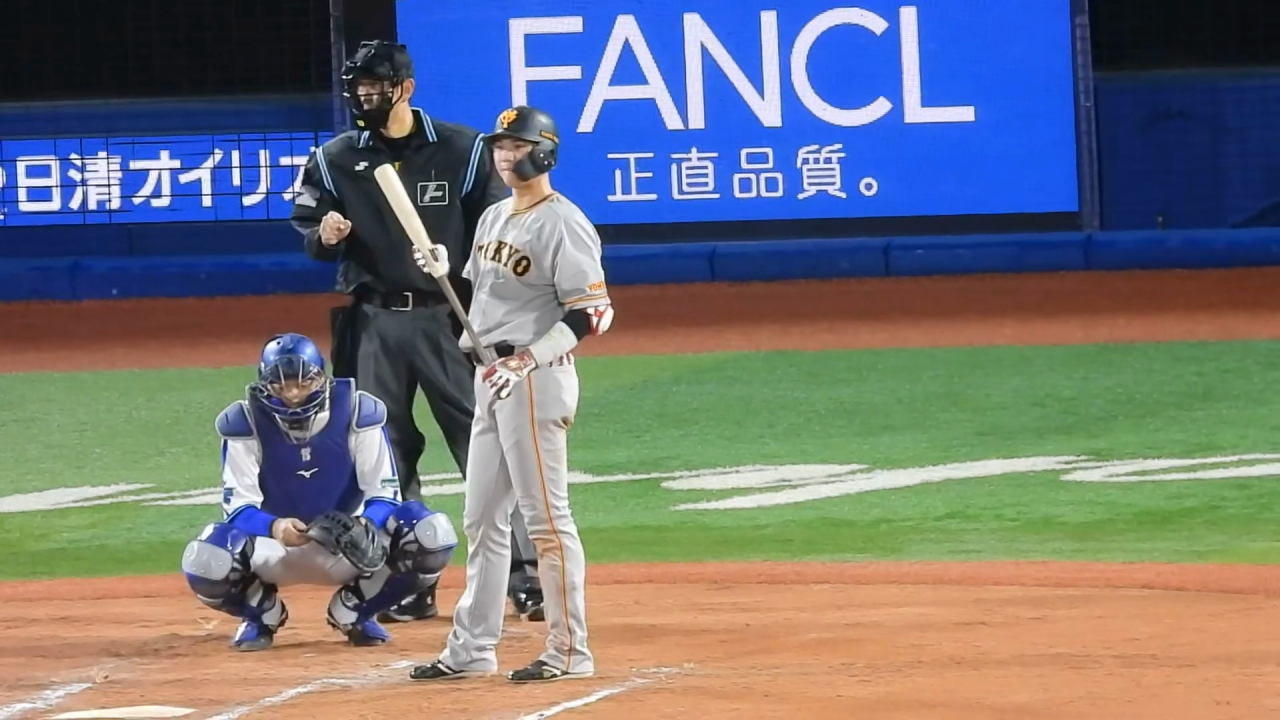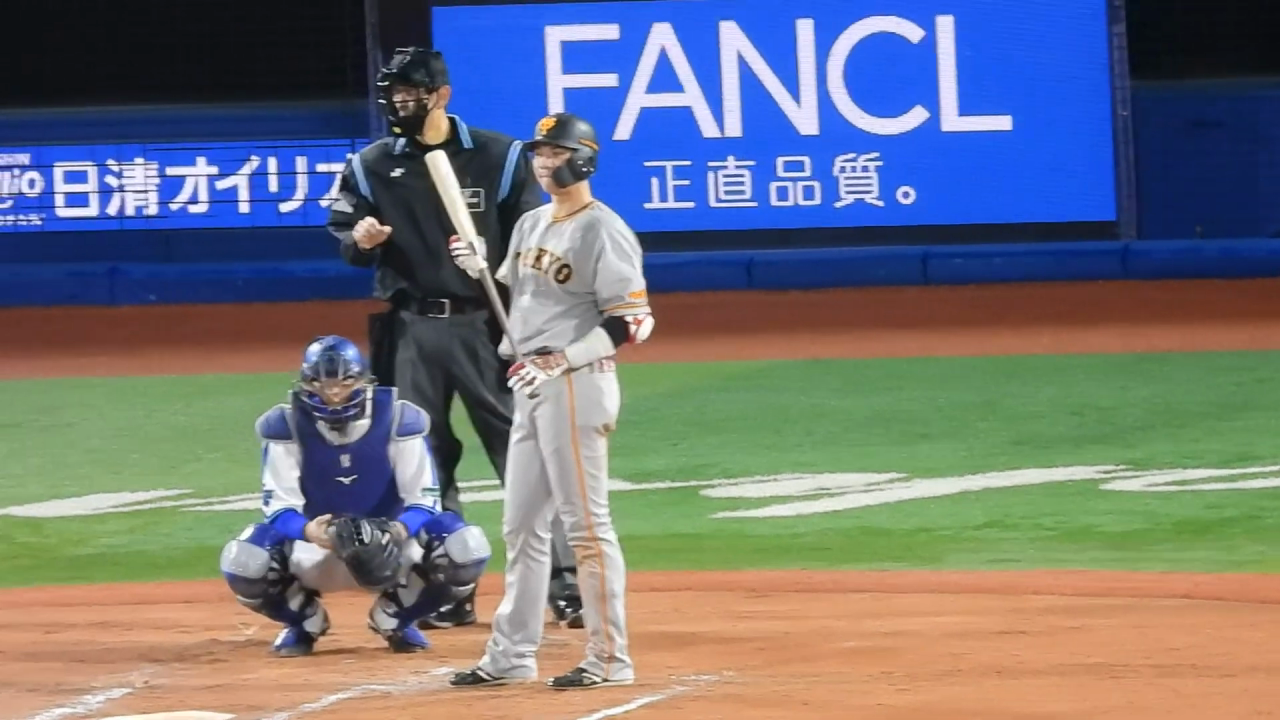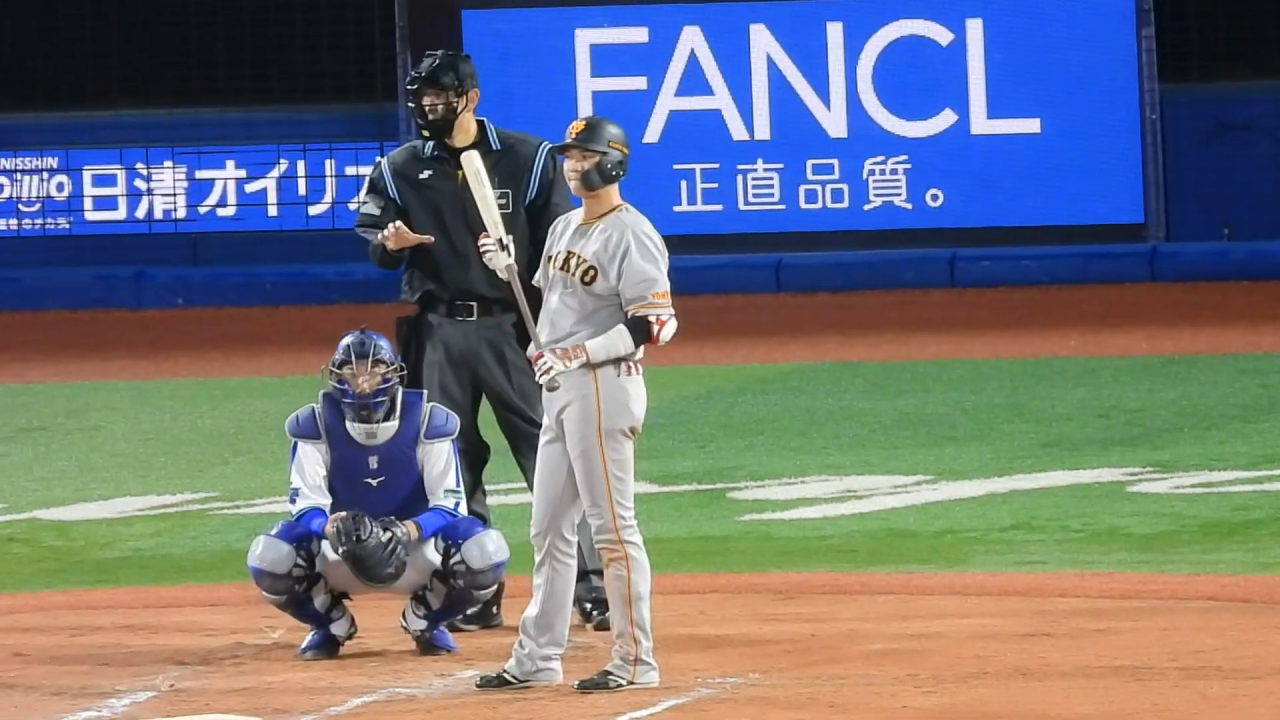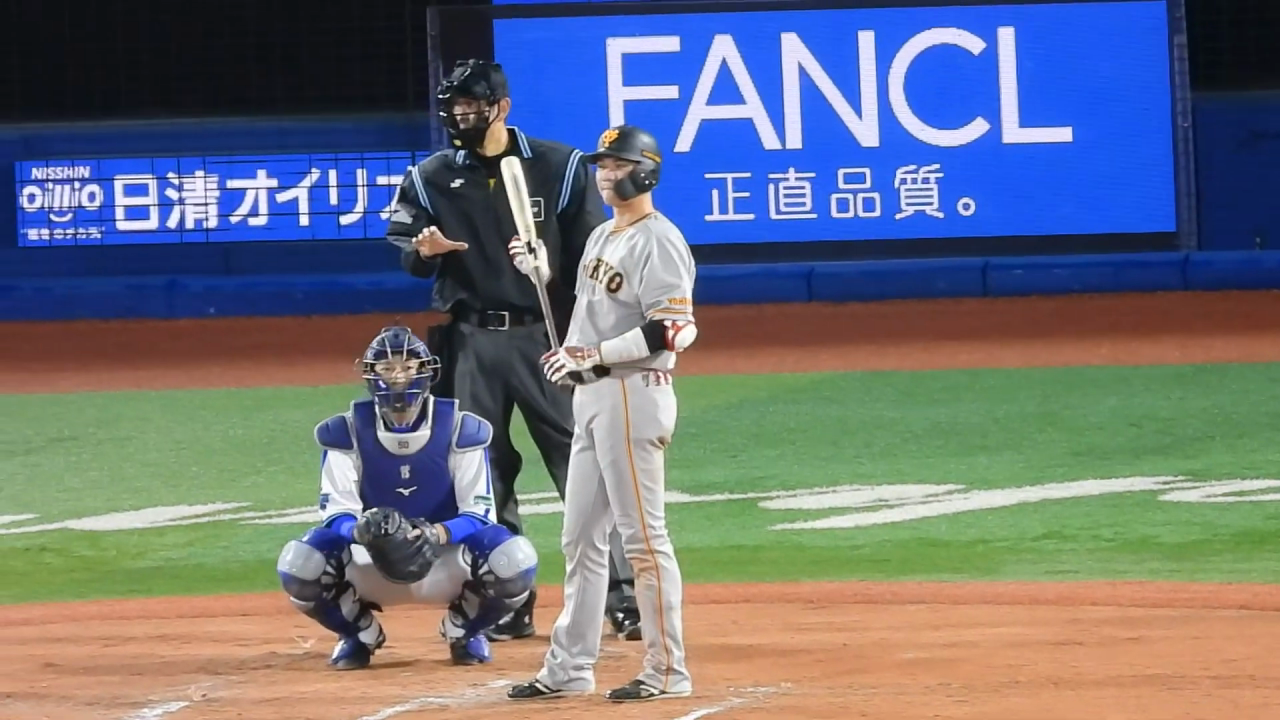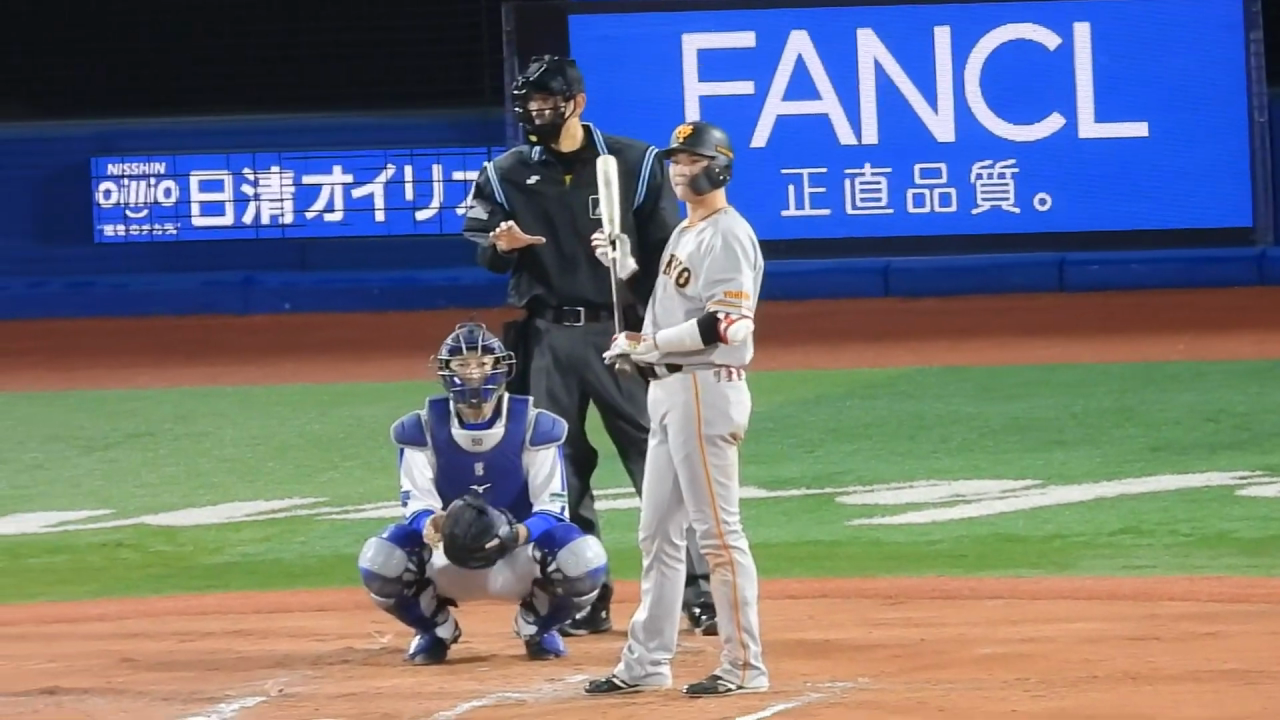
dt=0.3s
person 1, frame 1
left shoulder: (464, 149)
right shoulder: (334, 158)
right elbow: (307, 233)
right wrist: (325, 236)
left hip: (448, 318)
right hip: (374, 322)
right knee: (385, 456)
left ankle: (524, 579)
right ankle: (409, 586)
person 1, frame 2
left shoulder: (499, 156)
right shoulder: (370, 166)
right elbow: (342, 240)
right wrist: (360, 241)
left hip: (483, 326)
right hip: (411, 329)
person 1, frame 3
left shoulder: (528, 158)
right shoulder: (398, 168)
right elbow: (372, 242)
right wrist: (389, 243)
left hip: (513, 327)
right hip: (438, 331)
right knee: (450, 465)
person 1, frame 4
left shoulder: (559, 166)
right shoulder: (430, 177)
left elbow: (589, 257)
right elbow: (404, 251)
right wrist: (423, 251)
left hip: (544, 336)
right hip: (470, 341)
right knee: (484, 475)
person 1, frame 5
left shoulder: (635, 162)
right shoulder: (505, 173)
left elbow: (664, 253)
right elbow: (482, 250)
right wrist: (500, 246)
left hip: (620, 332)
right hip: (547, 336)
right knee: (559, 472)
person 2, frame 1
left shoulder: (563, 222)
right shoulder: (494, 216)
left elbow: (593, 312)
left wrist: (526, 360)
left hip: (536, 379)
right hip: (493, 378)
left knee: (546, 516)
right knee: (482, 517)
left ankle: (570, 652)
right ankle: (472, 647)
person 2, frame 2
left shoulder: (603, 230)
right shoulder: (531, 223)
left elbow: (632, 321)
right elbow: (510, 296)
left wrist: (560, 361)
right wrist: (478, 268)
left hip: (575, 385)
right hip: (531, 386)
left knee: (585, 524)
right knee: (522, 524)
left ankle: (609, 659)
right ankle: (512, 654)
person 2, frame 3
left shoulder: (631, 233)
right shoulder: (563, 227)
left elbow: (657, 322)
left wrist: (580, 353)
right wrist: (507, 268)
left hip: (604, 386)
right hip: (560, 388)
left knee: (612, 526)
right knee: (549, 527)
left ankle: (635, 661)
right ankle: (538, 656)
person 2, frame 4
left shoulder: (658, 240)
right shoulder: (601, 236)
left elbow: (674, 330)
left wrist: (593, 354)
right wrist: (540, 272)
left hip: (633, 395)
right hip: (590, 395)
left knee: (643, 536)
right knee: (581, 536)
left ankle: (668, 671)
right ankle: (570, 665)
person 2, frame 5
left shoulder: (728, 233)
right shoulder: (683, 232)
left elbow: (729, 324)
left wrist: (648, 342)
right wrist: (625, 267)
left hip: (706, 389)
right hip: (669, 390)
left knee: (717, 530)
right knee: (658, 531)
left ankle: (744, 665)
right ankle: (647, 660)
person 3, frame 1
left shoulder: (357, 411)
right shoulder: (245, 420)
left elbow: (385, 492)
right elbow: (238, 503)
left wrist: (365, 523)
right wrist: (275, 527)
right hip: (275, 540)
left knee: (434, 535)
right knee: (204, 565)
left ankle: (351, 612)
right ankle: (262, 613)
person 3, frame 2
left shoulder: (397, 419)
right shoulder: (287, 424)
left elbow: (424, 499)
right elbow: (278, 505)
left wrist: (399, 530)
right wrist: (307, 530)
left hip: (384, 549)
right hip: (313, 547)
left knee: (467, 548)
right knee: (242, 563)
left ankle: (393, 618)
right ankle: (304, 621)
person 3, frame 3
left shoulder: (427, 421)
right shoulder: (316, 423)
left elbow: (450, 504)
right elbow: (306, 504)
left wrist: (410, 530)
right wrist: (328, 527)
left hip: (414, 551)
right hip: (341, 555)
left knee: (487, 553)
right knee: (269, 559)
left ankle: (425, 620)
right ankle: (331, 624)
person 3, frame 4
left shoulder: (460, 429)
right shoulder: (348, 431)
left elbow: (480, 512)
right elbow: (335, 510)
left wrist: (438, 533)
right wrist: (358, 530)
left hip: (446, 559)
right hip: (372, 563)
left knee: (516, 561)
right knee: (298, 564)
left ankle: (463, 630)
right ankle: (360, 634)
person 3, frame 5
left shoulder: (534, 426)
right shoulder: (423, 428)
left elbow: (553, 509)
right elbow: (417, 504)
left wrist: (518, 534)
right wrist: (431, 526)
left hip: (519, 558)
right hip: (449, 561)
left knee: (584, 560)
right knee: (379, 562)
left ankle: (536, 626)
right ankle: (436, 629)
